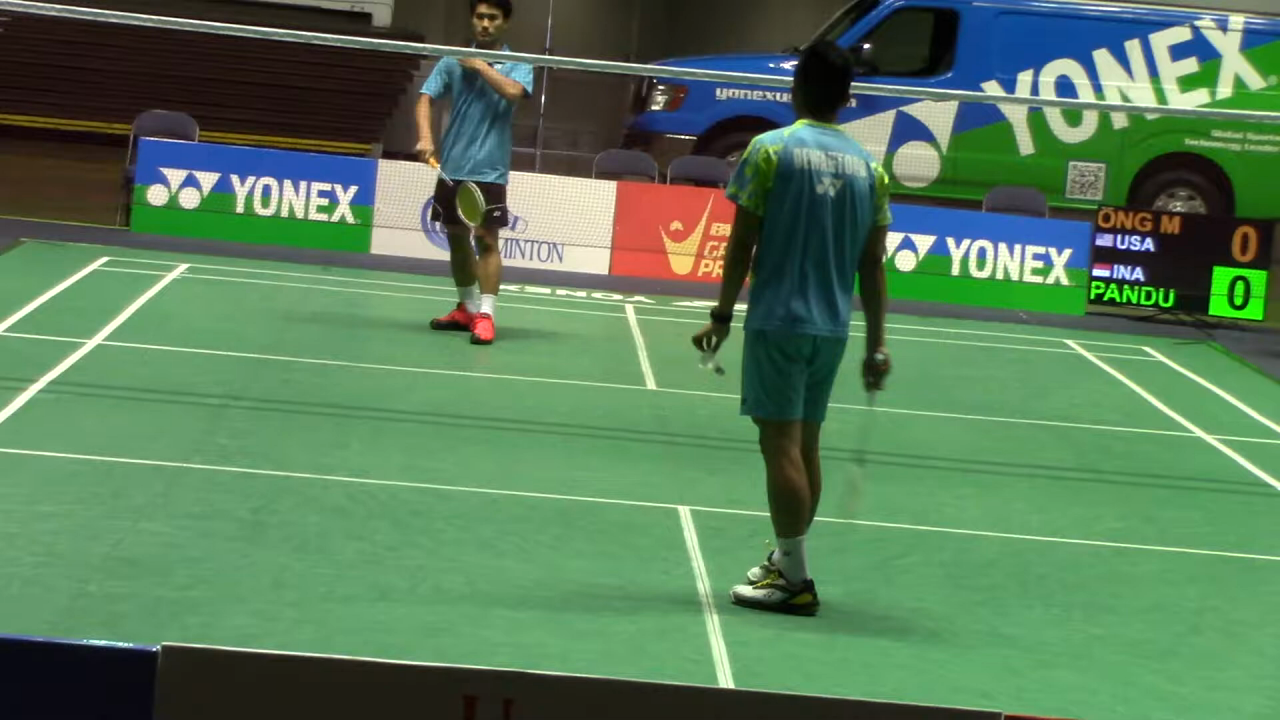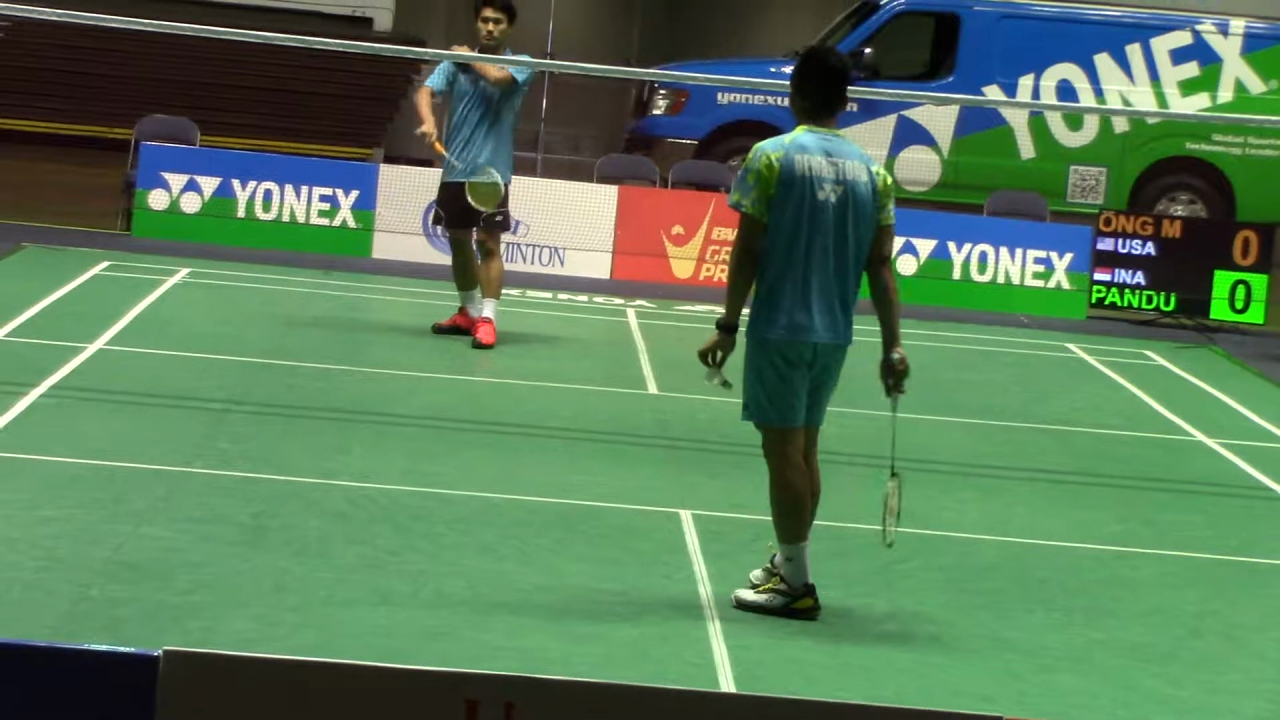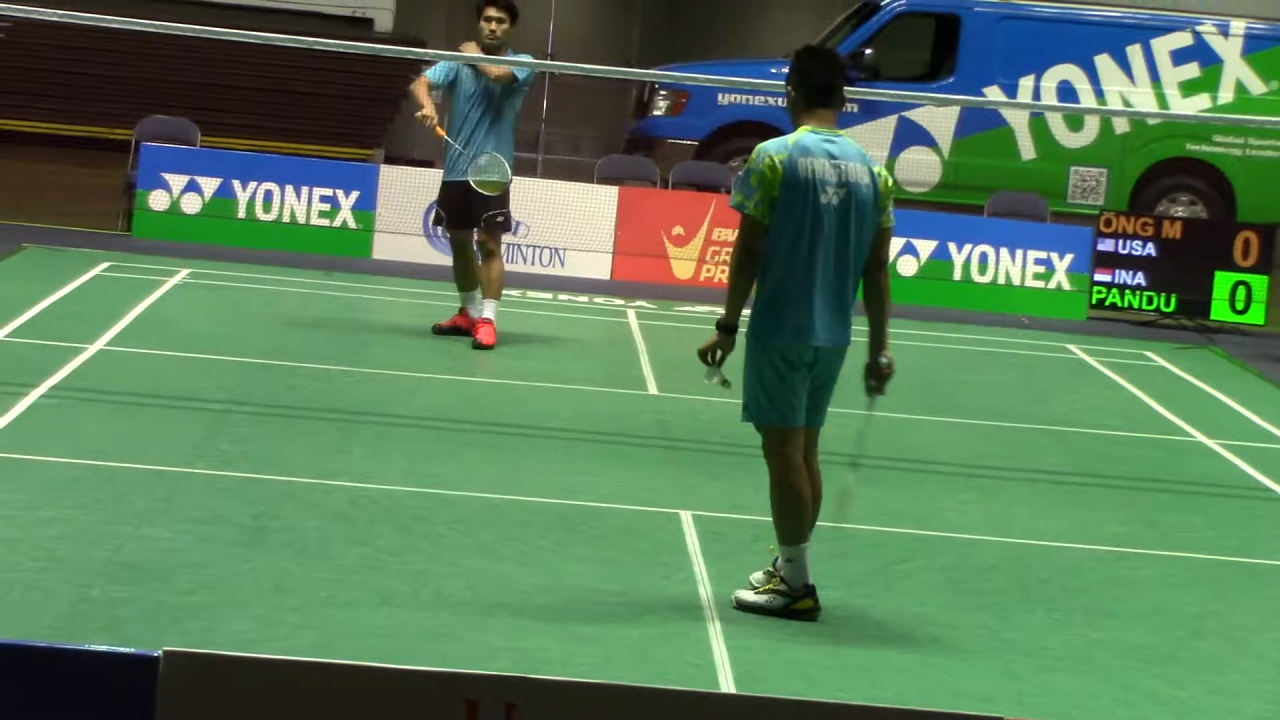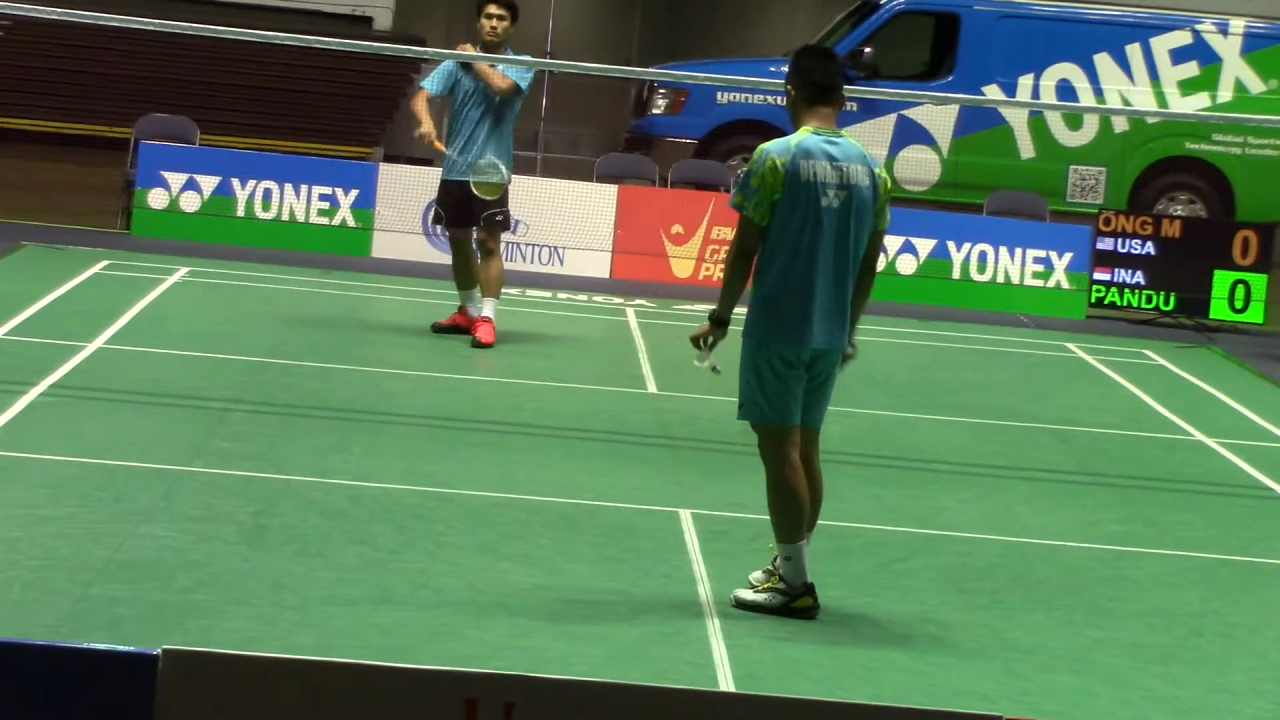
dt=0.2s
person 1, frame 1
left shoulder: (769, 148)
right shoulder: (868, 165)
left elbow: (743, 243)
right elbow: (872, 262)
left wrist: (720, 314)
right wrist: (877, 342)
left hip: (778, 320)
right hip: (832, 327)
left knee: (780, 444)
right knee: (804, 443)
left ankle: (793, 580)
right ankle: (786, 561)
person 1, frame 2
left shoulder: (771, 155)
right shoulder: (870, 169)
left elbow: (747, 250)
right elbow: (880, 264)
left wrist: (726, 325)
right wrist: (892, 345)
left hip: (780, 328)
right hip: (833, 334)
left knee: (783, 450)
right knee: (804, 449)
left ankle: (796, 585)
right ankle: (786, 565)
person 1, frame 3
left shoulder: (774, 155)
right shoulder: (871, 169)
left elbow: (749, 251)
right elbow: (877, 266)
left wrist: (728, 325)
right wrist: (879, 346)
left hip: (780, 329)
right hip: (833, 335)
left knee: (783, 450)
right knee: (805, 449)
left ankle: (795, 586)
right ankle: (788, 567)
person 1, frame 4
left shoulder: (776, 156)
right shoulder: (871, 169)
left elbow: (745, 249)
right elbow: (868, 264)
left wrist: (720, 317)
left hip: (777, 328)
right hip: (830, 334)
left knee: (779, 448)
right knee: (804, 449)
left ankle: (795, 583)
right ankle: (788, 566)
person 2, frame 1
left shoulder: (518, 64)
right shoulder: (452, 61)
left elbow: (513, 92)
right elbow: (426, 97)
left wrist: (478, 64)
right wrist: (425, 135)
left hip: (489, 170)
right hip: (451, 166)
left knee: (486, 240)
right knee: (457, 237)
left ankle: (485, 315)
right ankle: (466, 308)
person 2, frame 2
left shoulder: (520, 64)
right shoulder: (455, 63)
left elbow: (496, 77)
right elbow: (424, 91)
left wrist: (470, 57)
right wrist: (427, 118)
left hip: (491, 172)
right hip: (454, 170)
left knee: (488, 244)
right knee: (458, 242)
left ankle: (487, 320)
right ankle: (468, 313)
person 2, frame 3
left shoulder: (522, 64)
right shoulder: (457, 62)
left elbow: (496, 73)
right elbow: (419, 83)
left wrist: (474, 54)
right wrist: (427, 104)
right hip: (456, 170)
left knee: (489, 245)
right knee: (459, 242)
left ankle: (487, 320)
right ankle: (469, 313)
person 2, frame 4
left shoulder: (522, 66)
right shoulder: (454, 63)
left elbow: (500, 86)
right elbow: (422, 94)
left wrist: (474, 61)
right wrist: (426, 122)
right hip: (453, 169)
left knee: (489, 243)
right knee: (459, 241)
left ankle: (487, 319)
right ankle: (467, 311)
